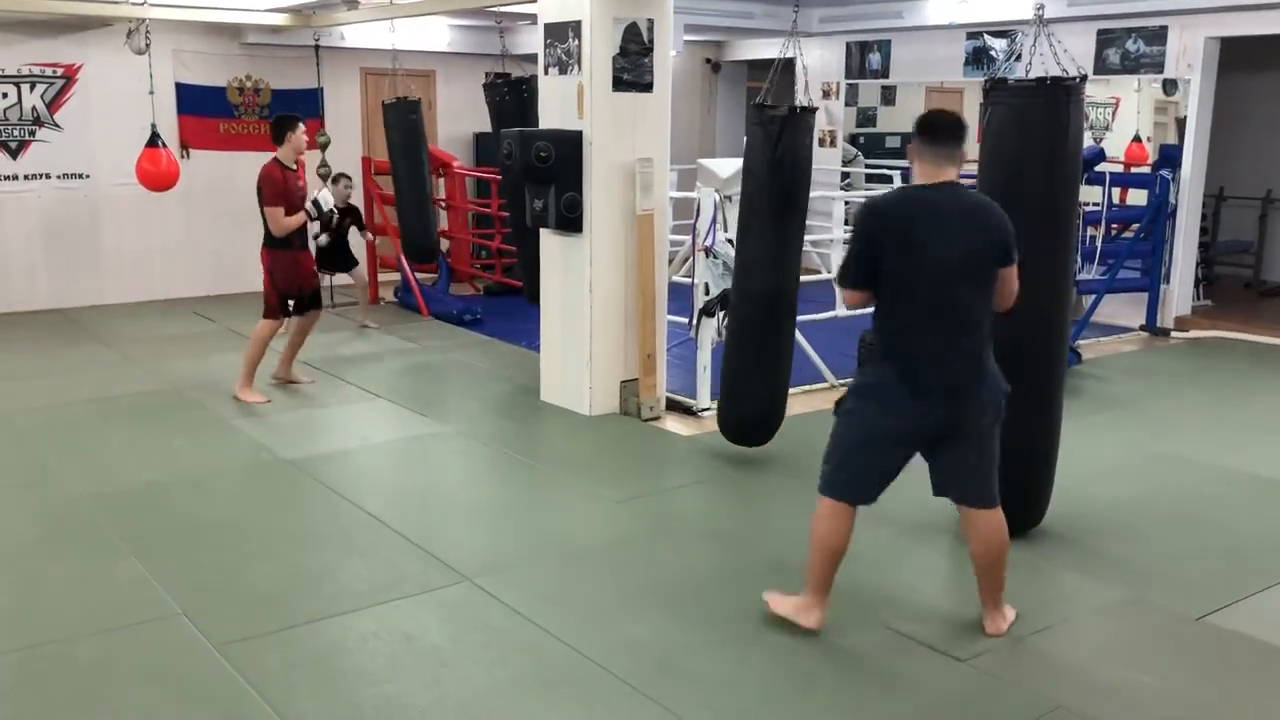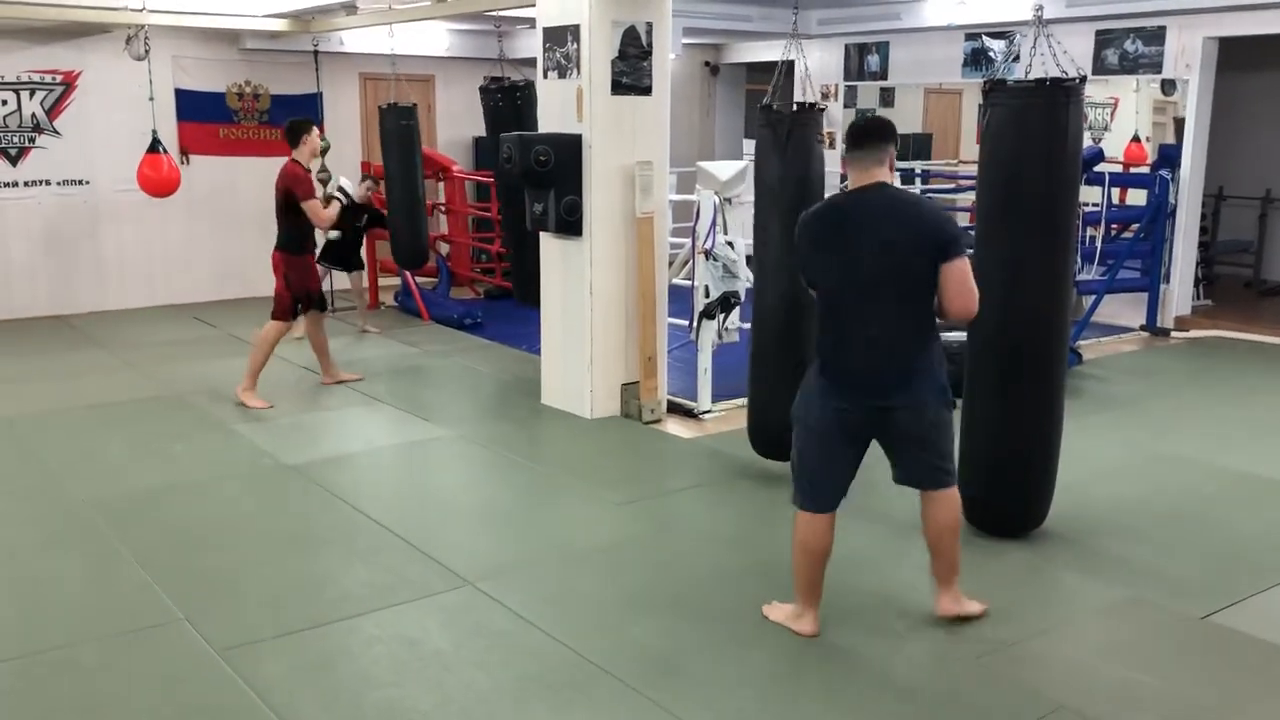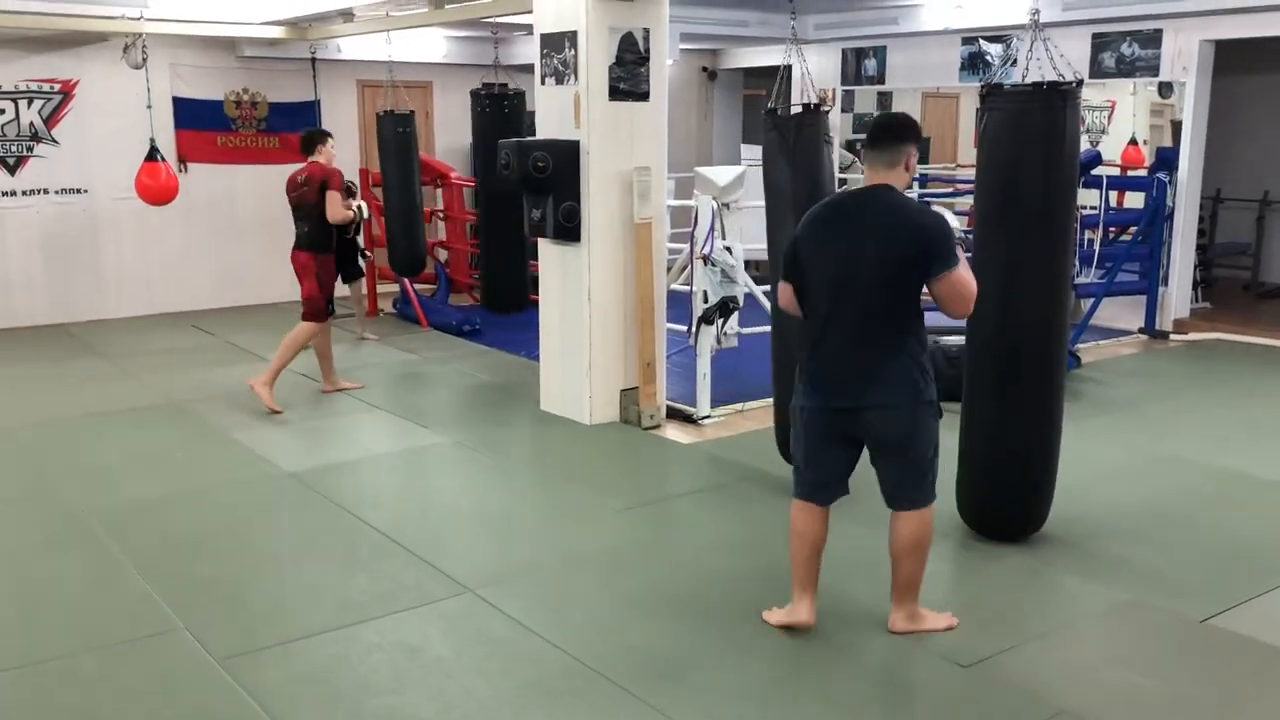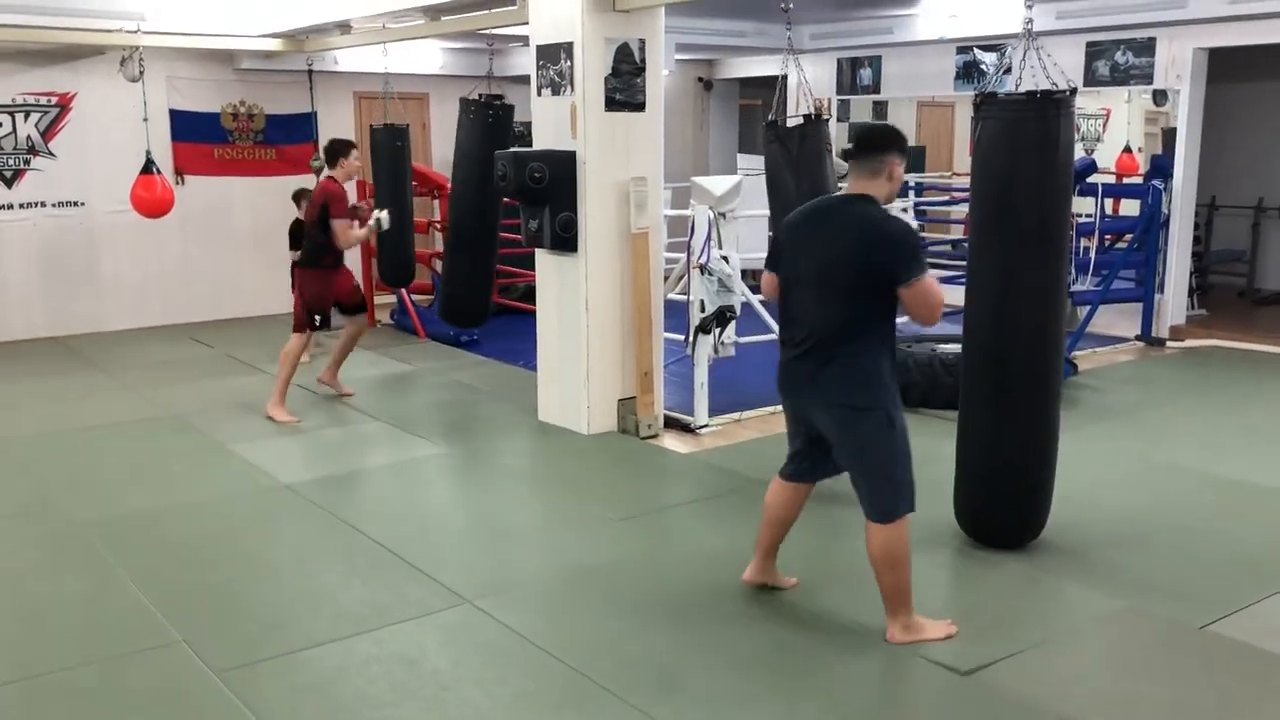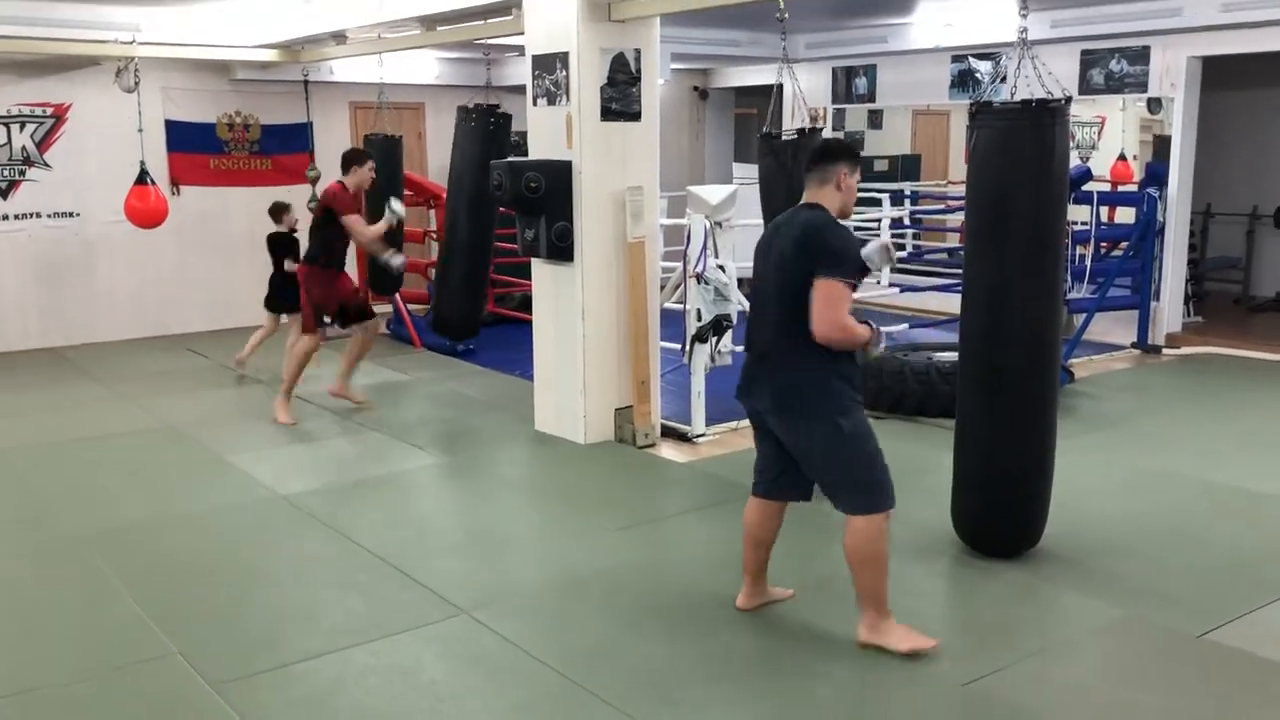
dt=0.3s
person 1, frame 1
left shoulder: (881, 214)
right shoulder: (992, 217)
left elbow: (853, 297)
right elbow: (1005, 299)
left hip: (895, 386)
right hip: (973, 386)
left knee: (839, 491)
right knee: (981, 501)
left ankle: (811, 603)
right ankle: (994, 611)
person 1, frame 2
left shoulder: (813, 224)
right shoulder: (931, 219)
right elbow: (963, 308)
left hip: (835, 385)
right hip: (915, 382)
left knee: (815, 500)
right knee: (937, 482)
left ankle: (804, 610)
right ankle: (949, 593)
person 1, frame 3
left shoulder: (816, 219)
right shoulder: (925, 224)
left elbow: (788, 301)
right elbow: (962, 305)
right wrist: (954, 252)
left hip: (821, 384)
right hip: (899, 387)
left knee: (810, 495)
right knee: (914, 500)
left ankle: (800, 602)
right ankle: (905, 611)
person 1, frame 4
left shoulder: (799, 221)
right shoulder: (890, 234)
left elbow: (771, 289)
right elbow: (929, 311)
right wrist: (912, 262)
left hip: (799, 377)
right hip: (858, 388)
left knee: (798, 469)
right knee: (888, 505)
left ankle: (760, 566)
right ankle: (902, 621)
person 1, frame 5
left shoulder: (777, 231)
right shoulder: (832, 238)
right elbow: (828, 326)
left wrist: (862, 265)
right wrist: (868, 335)
left hip: (763, 386)
right hip: (814, 394)
left knee: (770, 487)
right knee: (870, 501)
left ankle: (753, 589)
right ankle: (876, 622)
person 2, frame 1
left shoulder: (298, 167)
right shoulder: (271, 175)
right elbow: (278, 228)
left wrist: (318, 209)
right wrist: (311, 210)
left hip: (301, 251)
right hip: (279, 255)
left knee: (311, 312)
right knee: (273, 319)
left ankle: (283, 370)
right ankle: (244, 384)
person 2, frame 2
left shoulder: (295, 171)
right shoulder: (297, 175)
right elbow: (322, 221)
left wrist: (330, 200)
right wrist: (341, 197)
left hip: (301, 254)
right hip: (292, 257)
left knee: (315, 313)
right knee: (281, 321)
left ankle: (329, 372)
right ankle: (247, 387)
person 2, frame 3
left shoulder: (294, 179)
right shoulder: (331, 174)
right elbow: (333, 216)
left wrist: (343, 206)
right wrist: (356, 212)
left hip: (303, 252)
right hip: (317, 256)
left knee: (323, 317)
right knee: (313, 321)
left ankle: (330, 379)
right ankle: (265, 380)
person 2, frame 4
left shoulder: (330, 187)
right shoulder: (334, 192)
right elbow: (346, 241)
right wrist: (372, 227)
left hip: (332, 267)
right hip: (313, 271)
left knee: (361, 318)
right knee: (303, 335)
left ankle: (330, 374)
right ankle: (276, 403)
person 2, frame 5
left shoulder: (352, 198)
right shoulder: (337, 195)
left elbow: (362, 238)
right elbow: (364, 235)
left wrist: (385, 254)
right wrist: (391, 217)
left hip: (336, 273)
right hip: (317, 272)
left knee: (368, 325)
right knee: (311, 338)
left ankle: (342, 383)
right ankle: (282, 399)
